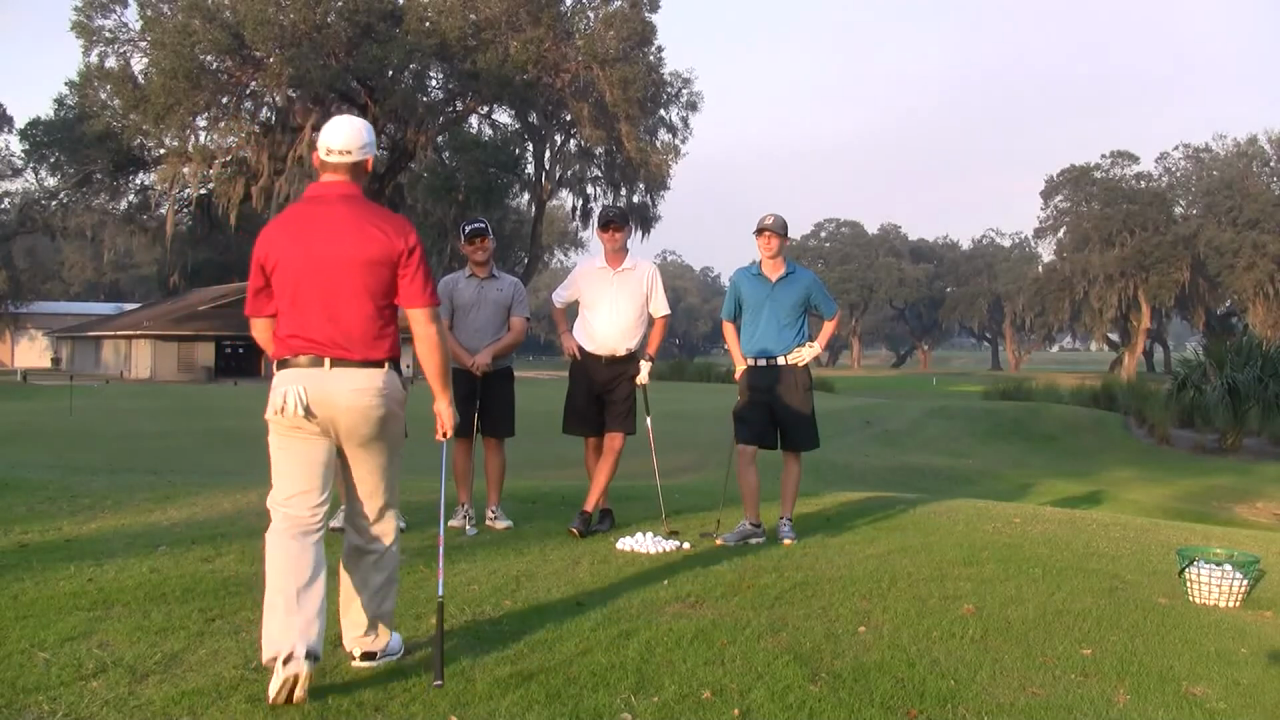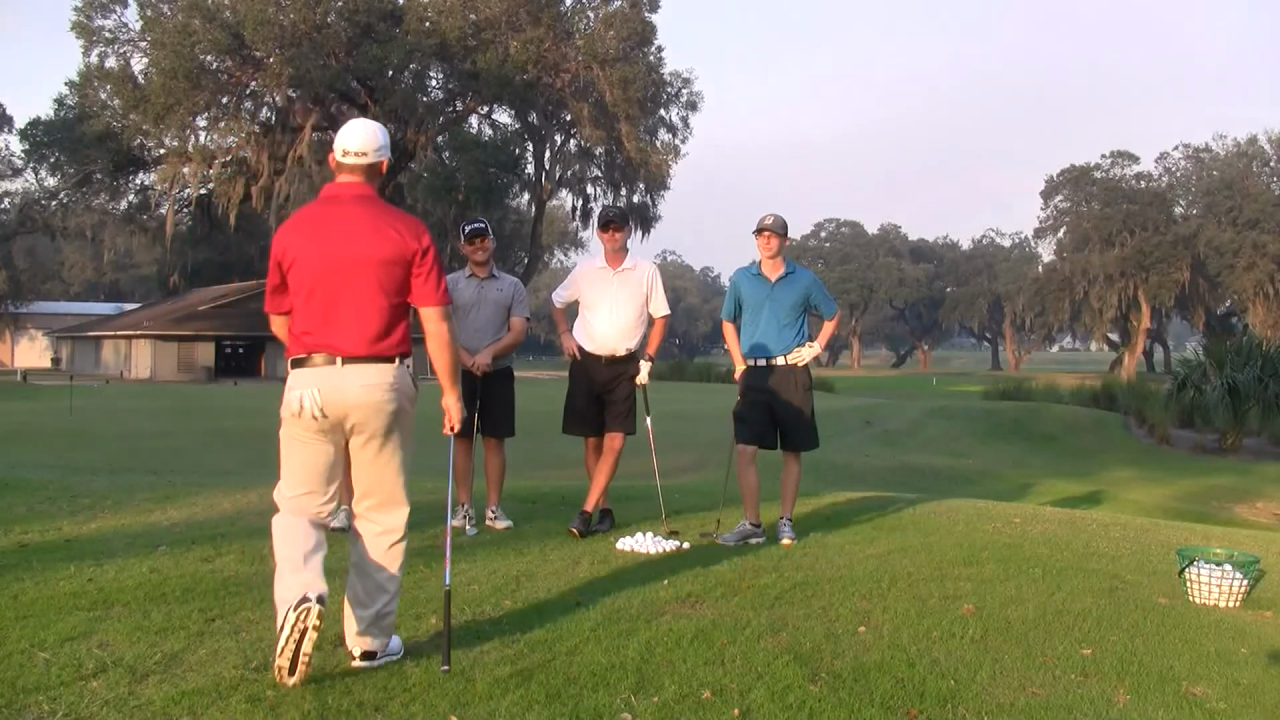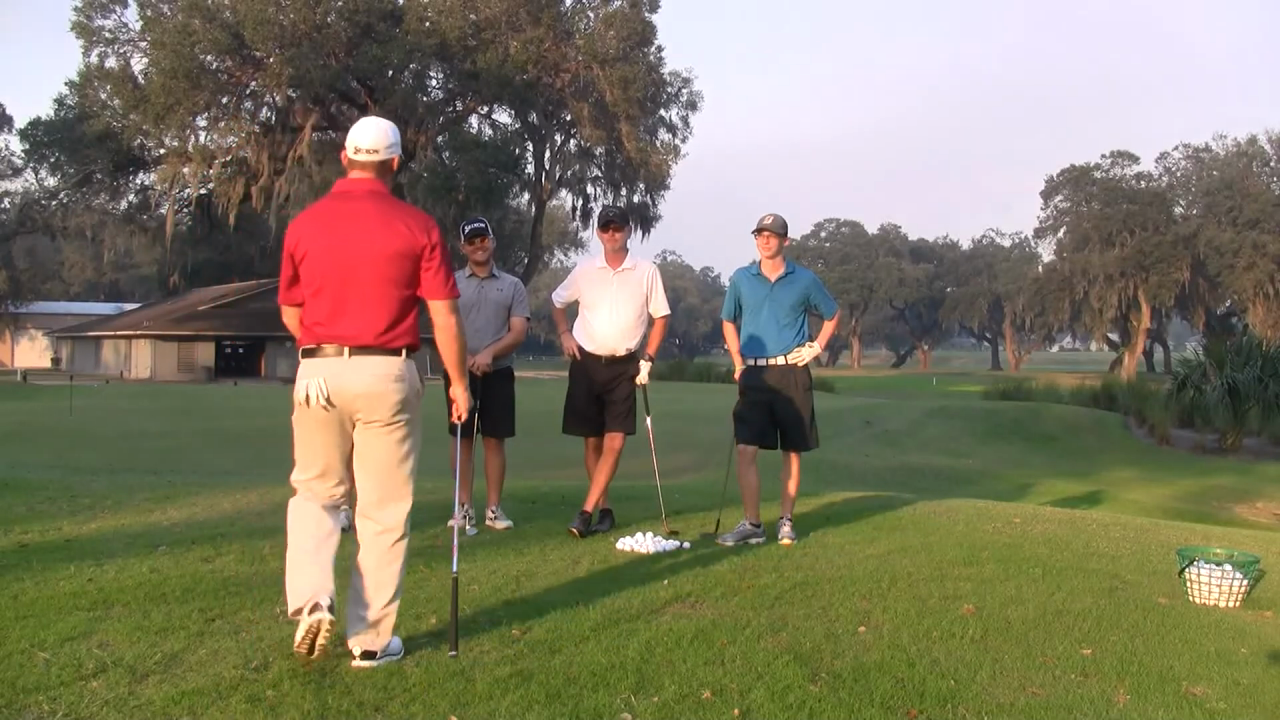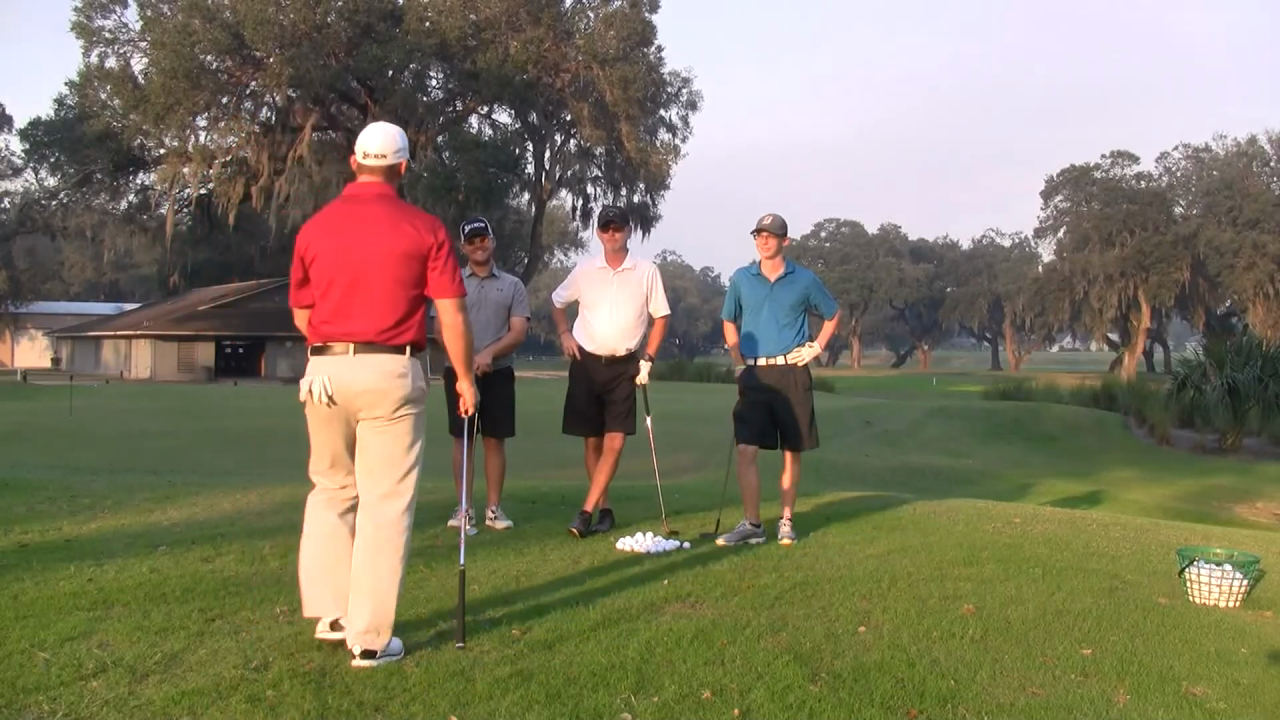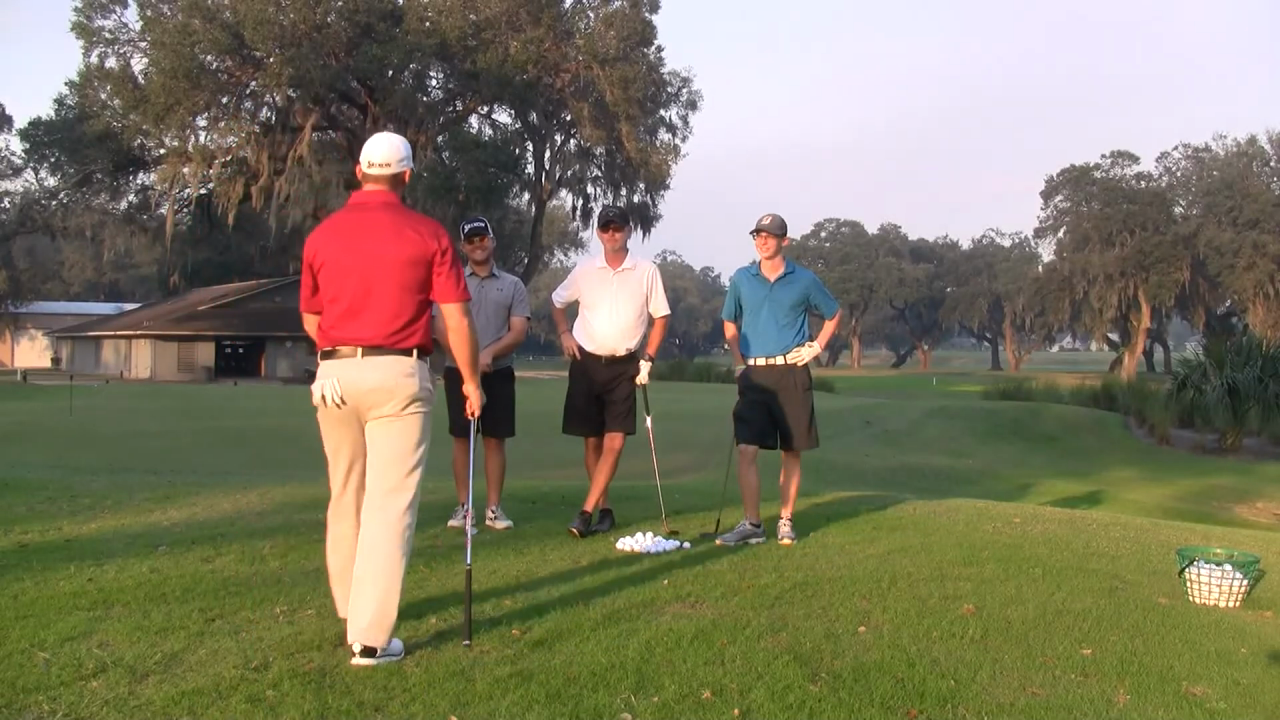
dt=0.1s
person 1, frame 1
left shoulder: (274, 231)
right shoulder: (395, 231)
left elbow: (262, 327)
right elbow: (424, 324)
right wrist: (443, 396)
left hip: (296, 390)
right hip: (369, 388)
left knee: (294, 524)
right knee: (373, 523)
left ankle: (289, 643)
right ankle: (370, 637)
person 1, frame 2
left shoulder: (291, 229)
right shoulder: (409, 231)
left elbow: (279, 322)
right elbow: (436, 322)
right wrist: (451, 391)
left hip: (310, 384)
right hip: (380, 383)
left knee: (299, 512)
right knee: (380, 516)
left ankle: (301, 597)
right ankle: (371, 637)
person 1, frame 3
left shoulder: (303, 224)
right shoulder: (418, 226)
left elbow: (291, 315)
right elbow: (445, 315)
right wrist: (459, 382)
left hip: (319, 375)
right hip: (388, 376)
left knee: (315, 497)
right knee: (384, 510)
left ankle: (312, 598)
right ankle: (371, 638)
person 1, frame 4
left shoulder: (314, 227)
right shoulder: (425, 228)
left elbow: (302, 314)
right elbow: (452, 313)
right wrist: (465, 377)
left hip: (327, 372)
right hip: (391, 375)
left knee: (330, 497)
right knee: (386, 505)
left ankle: (330, 613)
right ankle: (370, 637)
person 1, frame 5
left shoulder: (322, 235)
right shoulder: (429, 234)
left elbow: (311, 320)
right elbow: (456, 317)
right wrist: (471, 379)
left hip: (336, 376)
right hip: (399, 377)
left knee: (348, 497)
right knee: (391, 504)
left ankle: (357, 610)
right ankle: (371, 635)
person 2, frame 1
left shoulder: (805, 280)
right shoulder: (741, 279)
left elbow: (832, 315)
right elbow: (728, 321)
left wrist: (817, 347)
right wrist: (739, 363)
left hip: (792, 373)
right hip: (754, 374)
left knee: (792, 452)
right knee: (745, 450)
left ankle: (785, 521)
right ankle: (752, 523)
person 2, frame 2
left shoulder: (805, 279)
right shoulder: (741, 279)
left elbow: (832, 315)
right elbow: (728, 322)
left wrist: (817, 347)
right wrist: (739, 363)
left hip: (792, 373)
right hip: (754, 374)
left knee: (793, 453)
right knee: (745, 451)
left ankle: (786, 522)
right ankle: (752, 523)
person 2, frame 3
left shoulder: (805, 279)
right shoulder: (741, 279)
left elbow: (832, 314)
right elbow: (729, 322)
left wrist: (817, 347)
right wrist: (738, 362)
left hip: (791, 372)
right hip: (754, 374)
left knee: (792, 452)
right knee: (745, 450)
left ankle: (785, 522)
right ankle: (752, 523)
person 2, frame 4
left shoulder: (804, 280)
right shoulder: (741, 279)
left elbow: (833, 315)
right elbow: (729, 322)
left wrist: (817, 347)
right wrist: (739, 362)
left hip: (791, 373)
right hip: (754, 374)
left knee: (792, 452)
right knee: (746, 451)
left ankle: (786, 522)
right ankle: (752, 524)
person 2, frame 5
left shoulder: (804, 279)
right shoulder: (741, 279)
left elbow: (833, 314)
right elbow: (730, 322)
left wrist: (817, 346)
right wrist: (739, 362)
left hip: (791, 373)
right hip: (754, 374)
left knee: (791, 452)
right knee: (746, 451)
left ankle: (785, 521)
right ankle: (752, 523)
person 3, frame 1
left shoulder: (646, 271)
right shoulder: (584, 270)
left elbow: (660, 317)
right elbow: (557, 301)
left wrist: (647, 359)
right wrist: (564, 333)
left hip: (623, 366)
right hip: (586, 362)
left knee: (615, 441)
right knee: (592, 440)
left ankle: (586, 511)
right ankle: (603, 508)
person 3, frame 2
left shoulder: (646, 272)
right shoulder: (584, 270)
left elbow: (660, 317)
right elbow: (557, 302)
left wrist: (647, 359)
right wrist: (564, 333)
left hip: (623, 365)
right hip: (586, 363)
left knee: (615, 441)
right knee: (592, 440)
left ankle: (586, 511)
right ankle: (603, 507)
person 3, frame 3
left shoulder: (646, 272)
right shoulder: (584, 270)
left elbow: (660, 317)
right elbow: (557, 301)
left wrist: (647, 359)
right wrist: (564, 333)
left hip: (623, 365)
right hip: (586, 363)
left knee: (614, 441)
right knee: (592, 440)
left ankle: (586, 511)
right ankle: (603, 508)
person 3, frame 4
left shoulder: (647, 272)
right shoulder: (584, 270)
left elbow: (660, 317)
right elbow: (557, 302)
left wrist: (647, 359)
right wrist: (564, 333)
left hip: (623, 365)
right hip: (586, 363)
left knee: (615, 441)
right knee: (592, 441)
left ankle: (586, 511)
right ankle: (603, 508)
person 3, frame 5
left shoulder: (647, 272)
right shoulder: (584, 270)
left elbow: (660, 317)
right elbow: (557, 301)
left wrist: (647, 359)
right wrist: (564, 333)
left hip: (623, 365)
right hip: (586, 363)
left knee: (615, 441)
right knee: (592, 440)
left ankle: (586, 511)
right ankle: (603, 508)
person 4, frame 1
left shoulder: (512, 286)
right shoulder: (449, 284)
left elbow: (519, 331)
right elbow: (441, 330)
left wrist: (489, 353)
right wrist: (469, 361)
left hip: (498, 373)
right hip: (460, 372)
left knee: (495, 440)
right knee: (462, 439)
left ankle: (494, 508)
right ankle: (464, 506)
person 4, frame 2
left shoulder: (513, 286)
right shoulder: (450, 284)
left elbow: (519, 331)
left wrist: (490, 353)
right wrist: (469, 361)
left hip: (499, 372)
right hip: (460, 372)
left knee: (495, 440)
right knee: (462, 439)
left ankle: (494, 508)
right ankle: (464, 507)
person 4, frame 3
left shoulder: (513, 285)
right shoulder: (451, 284)
left elbow: (519, 331)
left wrist: (489, 354)
right wrist: (469, 361)
left hip: (499, 373)
left knee: (495, 440)
right knee: (462, 439)
left ankle: (494, 508)
right ankle: (464, 506)
person 4, frame 4
left shoulder: (513, 285)
left elbow: (519, 331)
right elbow: (441, 329)
left wrist: (488, 353)
left hip: (498, 372)
right hip: (458, 371)
left knee: (494, 440)
right knee: (461, 439)
left ankle: (493, 508)
right ankle: (463, 507)
person 4, frame 5
left shoulder: (513, 285)
left elbow: (519, 331)
right elbow: (442, 330)
left wrist: (489, 353)
left hip: (498, 373)
right hip: (459, 372)
left knee: (495, 440)
right knee: (462, 439)
left ankle: (493, 508)
right ankle: (463, 506)
